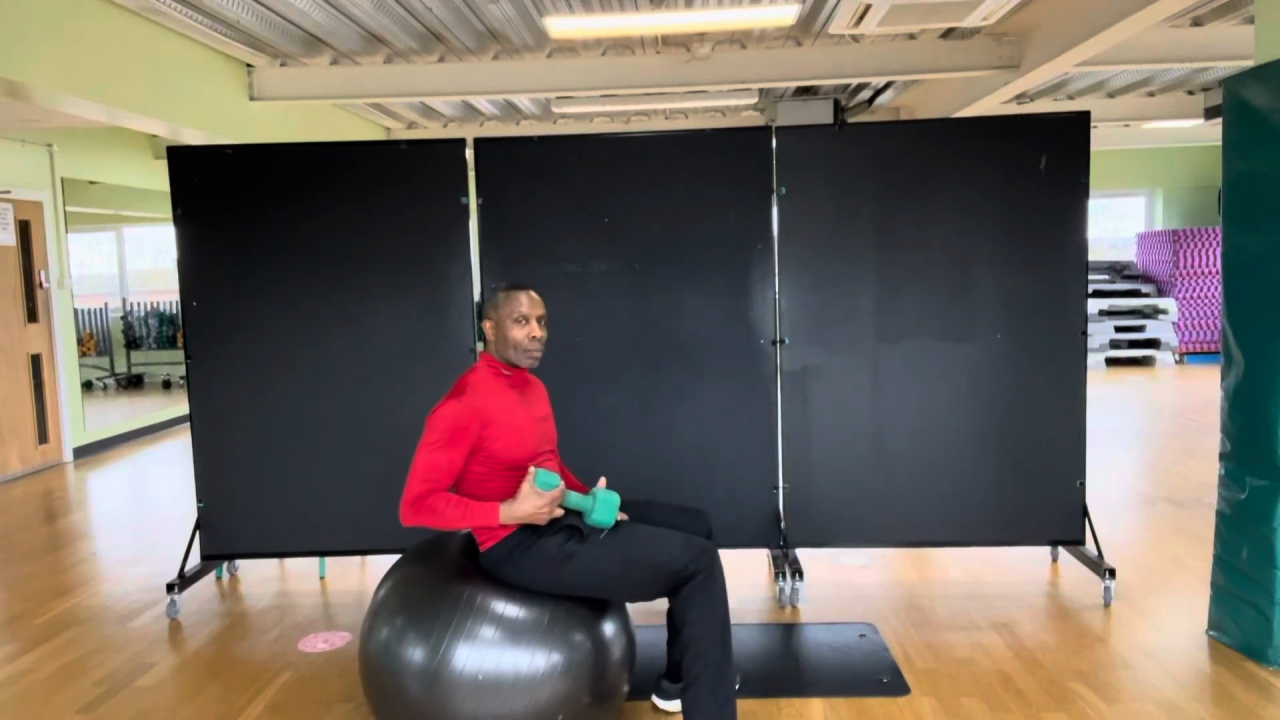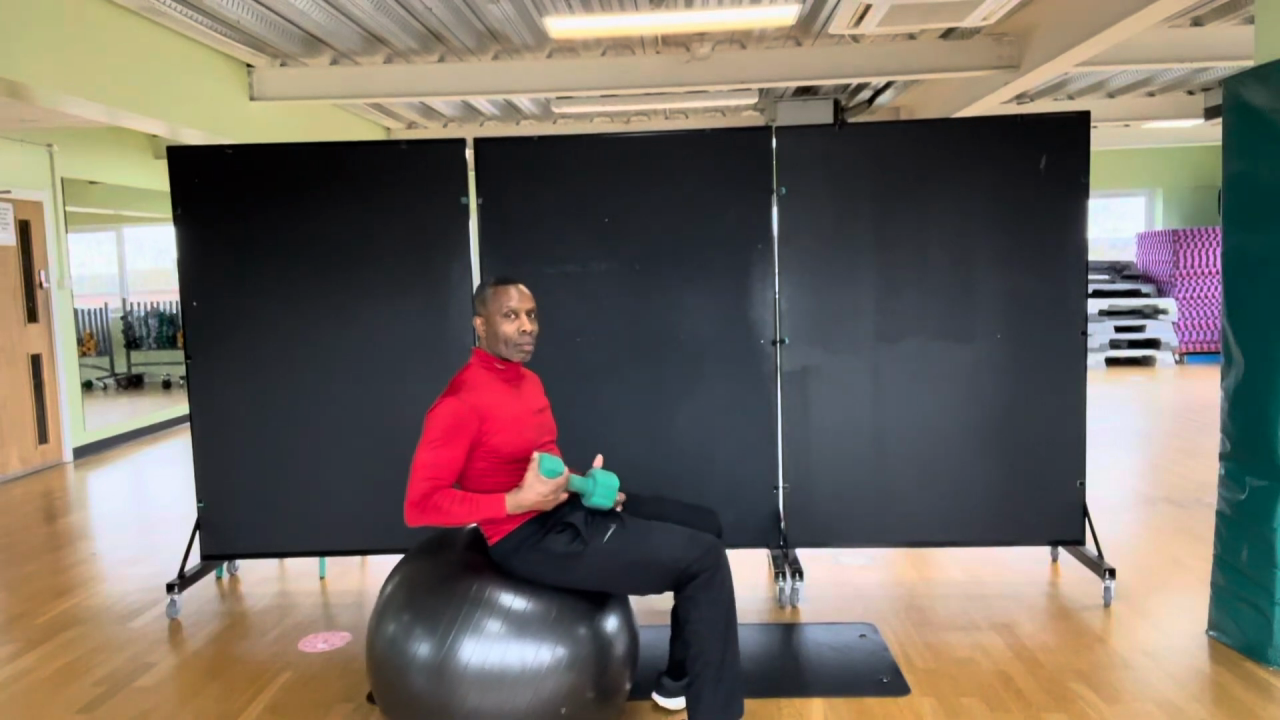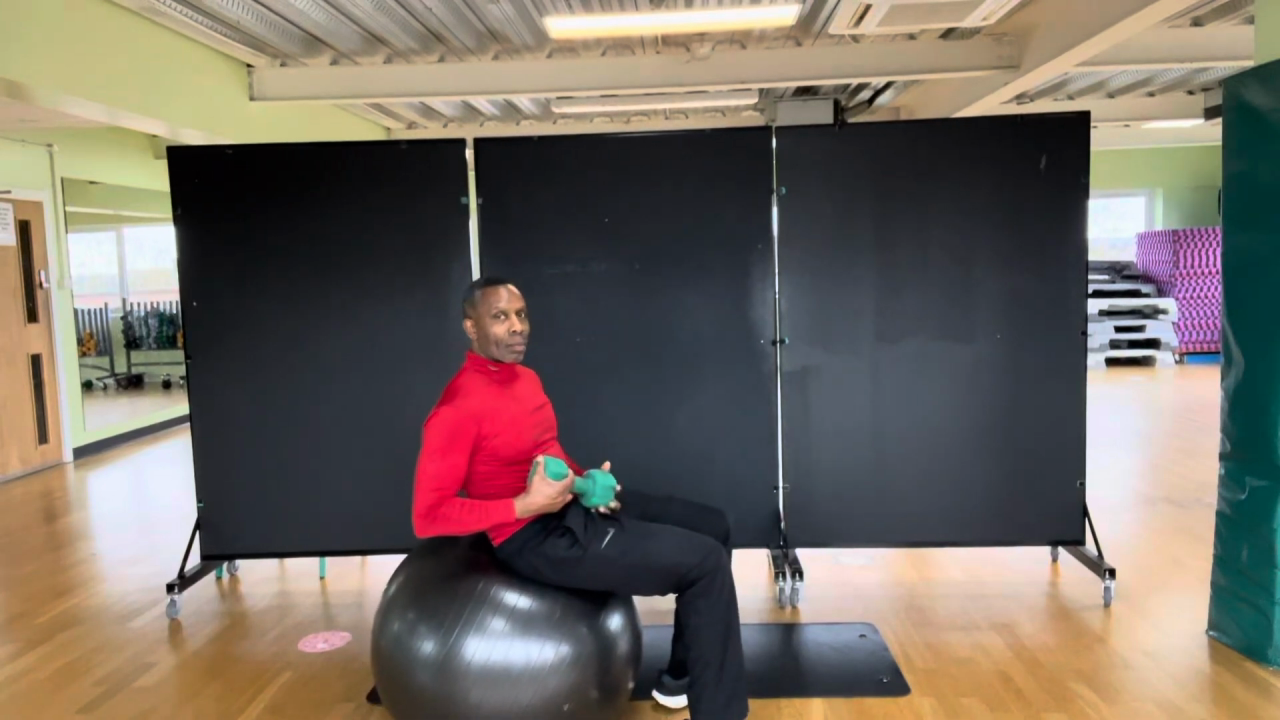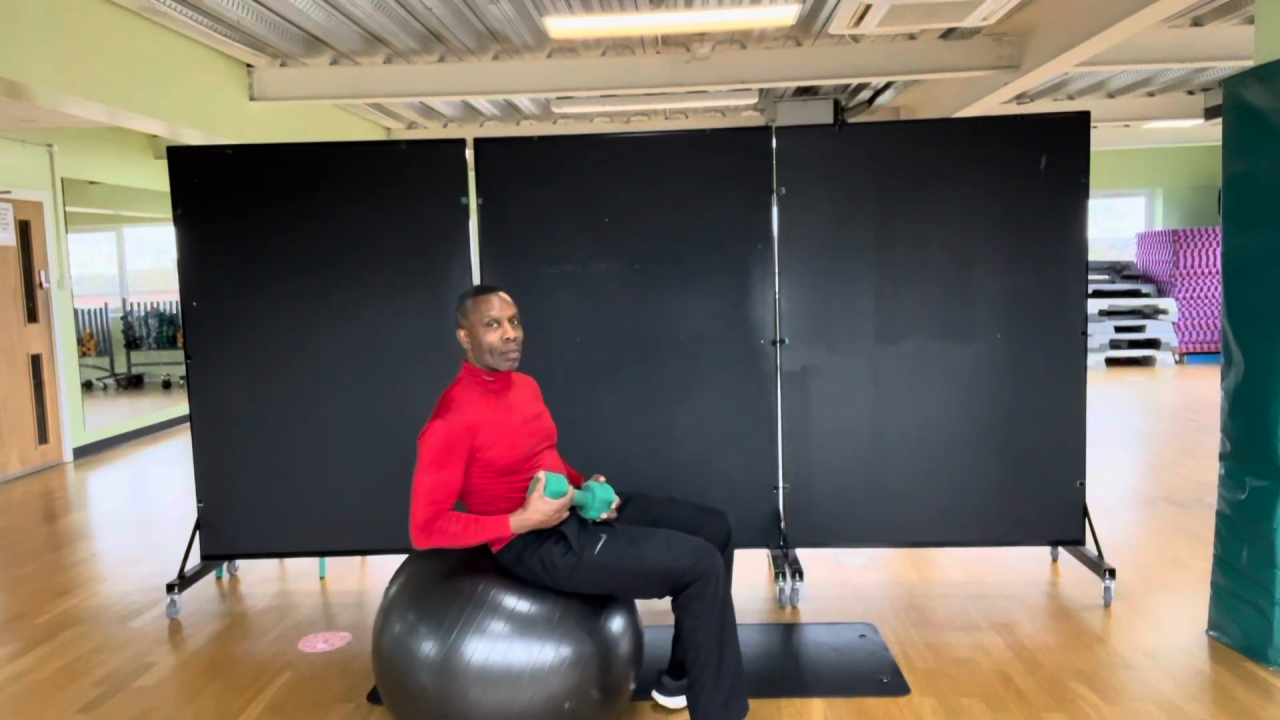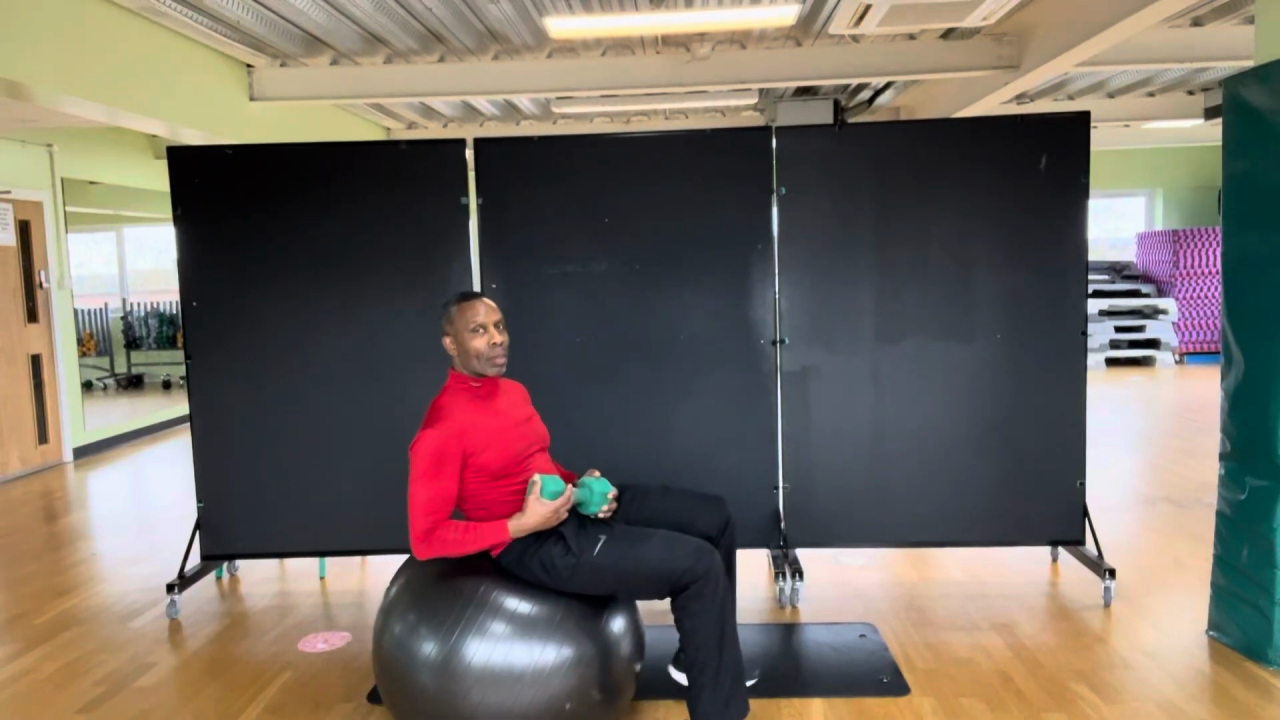
dt=0.2s
person 1, frame 1
left shoulder: (532, 387)
right shoulder: (464, 406)
right elbow: (416, 505)
left wrist: (589, 499)
right wrist: (512, 511)
left hip: (563, 517)
right hip: (525, 546)
left knee: (695, 527)
right knee: (697, 560)
left ankle: (679, 678)
person 1, frame 2
left shoulder: (527, 380)
right shoulder: (461, 403)
right elbow: (420, 505)
right wrist: (517, 501)
left hip: (571, 507)
right hip: (534, 537)
left knee: (704, 526)
right knee: (704, 557)
left ankle: (680, 675)
person 1, frame 3
left shoulder: (526, 379)
right shoulder: (458, 409)
right elbow: (429, 515)
right wrist: (526, 505)
left hip: (578, 507)
right hip: (538, 537)
left knee: (712, 526)
right knee: (705, 562)
left ankle: (681, 674)
person 1, frame 4
left shoulder: (525, 386)
right shoulder: (453, 422)
right elbow: (426, 528)
left wrist: (588, 490)
right wrist: (523, 520)
left hip: (577, 510)
right hip: (538, 543)
left knee: (714, 529)
right knee: (700, 565)
left ankle: (679, 677)
person 1, frame 5
left shoulder: (514, 392)
right shoulder: (442, 429)
right elbow: (426, 537)
right wrist: (526, 521)
left hip: (571, 507)
right hip: (536, 543)
left knee: (711, 516)
right knee: (696, 565)
left ankle: (697, 660)
